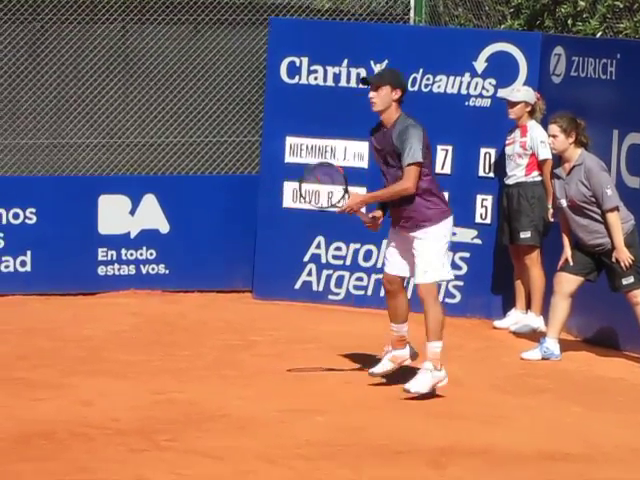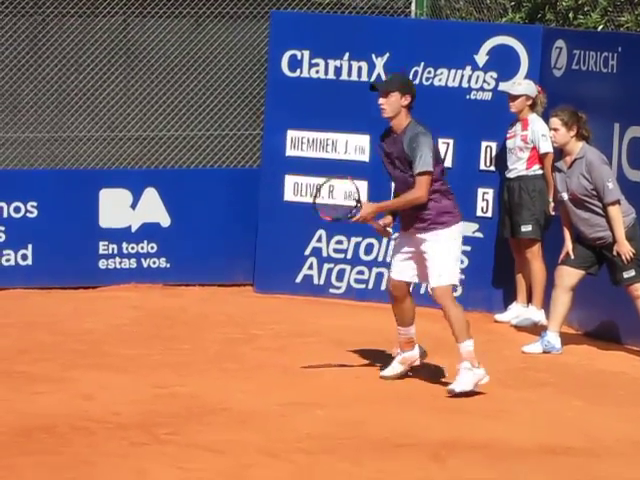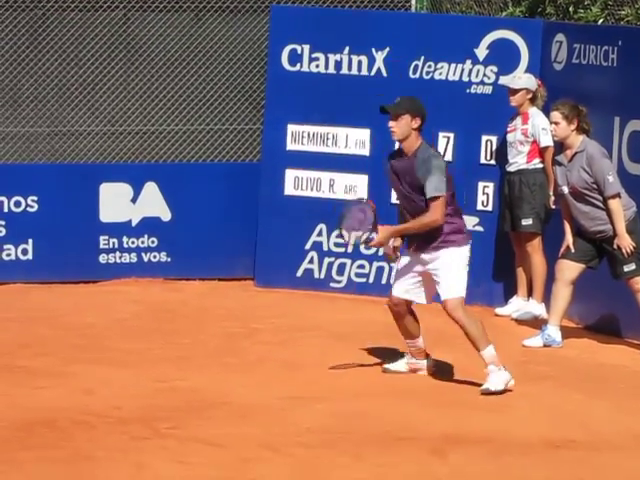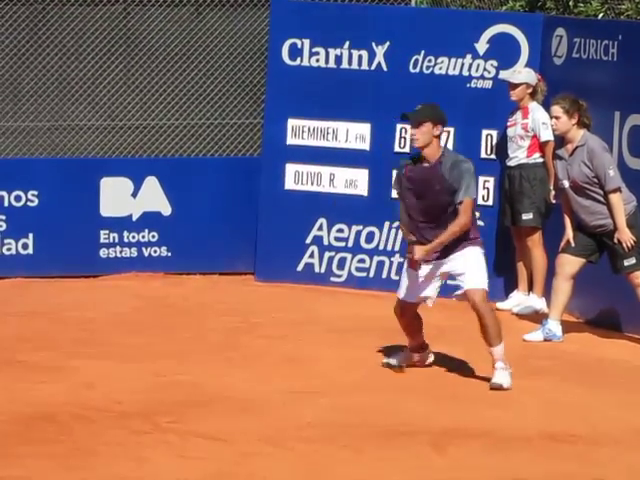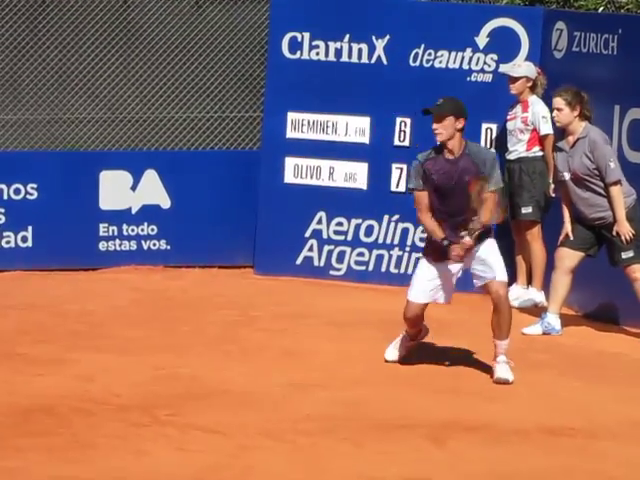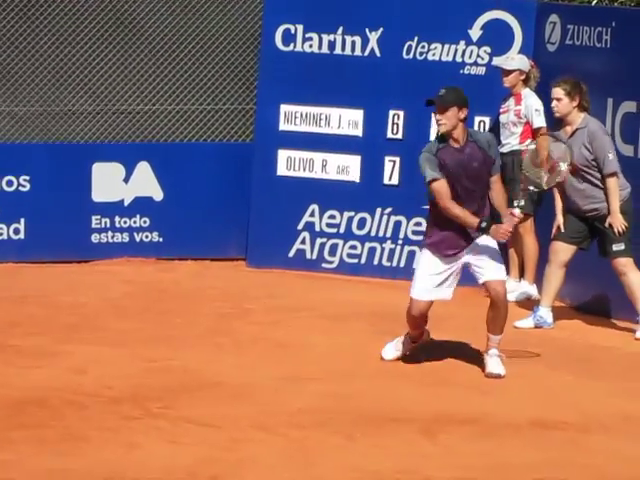
dt=0.1s
person 1, frame 1
left shoulder: (410, 132)
right shoulder: (377, 132)
left elbow: (408, 184)
left wrist: (364, 200)
right wrist: (381, 209)
left hip: (430, 223)
right hip: (401, 223)
left knee: (427, 291)
right knee: (393, 285)
left ankle: (432, 367)
right ankle: (400, 349)
person 1, frame 2
left shoulder: (420, 139)
right shoulder: (387, 139)
left elbow: (420, 193)
left wrist: (378, 209)
right wrist: (391, 216)
left hip: (440, 227)
right hip: (411, 229)
left knee: (442, 294)
right knee: (397, 289)
left ankle: (471, 366)
right ankle: (408, 351)
person 1, frame 3
left shoulder: (432, 162)
right shoulder: (394, 161)
left elbow: (437, 216)
left wrist: (393, 231)
right wrist: (398, 236)
left hip: (449, 245)
right hip: (416, 247)
left knee: (453, 307)
right knee: (398, 304)
left ankle: (495, 368)
right ankle: (417, 357)
person 1, frame 4
left shoulder: (461, 167)
right shoulder: (406, 172)
left elbow: (464, 219)
left wrist: (432, 246)
right wrist: (413, 245)
left hip: (463, 247)
right hip: (424, 251)
left knee: (478, 299)
right knee: (403, 307)
left ankle: (500, 364)
right ankle: (418, 351)
person 1, frame 5
left shoulder: (485, 157)
right shoulder: (423, 164)
left elbow: (490, 205)
right elbow: (424, 213)
left wrist: (470, 237)
right wrist: (447, 243)
left hip: (479, 240)
right hip: (441, 247)
left knee: (500, 294)
right knee: (412, 312)
left ankle: (500, 358)
right ankle: (412, 336)
person 1, frame 6
left shoulder: (486, 143)
right shoulder: (430, 155)
left elbow: (495, 187)
right elbow: (446, 204)
left wrist: (505, 217)
right wrist: (487, 227)
left hip: (480, 236)
right hip: (441, 241)
left knee: (498, 292)
right knee: (416, 310)
left ankle: (492, 351)
right ankle: (415, 335)
person 2, frame 1
left shoulder: (591, 166)
right shoulder: (557, 172)
left elbow: (611, 207)
right elbow: (563, 213)
left wrist: (619, 246)
right wrist: (567, 246)
left hip: (618, 239)
right hip: (586, 243)
right knee: (561, 285)
right ankle: (550, 345)
person 2, frame 2
left shoulder: (592, 159)
right shoulder: (558, 165)
left elbow: (612, 201)
right elbow: (564, 206)
right wrist: (568, 239)
left hip: (619, 232)
right hip: (587, 237)
right knee: (562, 279)
right ankle: (551, 339)
person 2, frame 3
left shoulder: (592, 152)
right shoulder: (559, 158)
left elbow: (613, 194)
right elbow: (564, 200)
right wrist: (568, 233)
left hip: (620, 226)
right hip: (587, 230)
right knee: (562, 272)
right ankle: (551, 332)
person 2, frame 4
left shoulder: (594, 147)
right shoulder: (559, 152)
left elbow: (613, 188)
right elbow: (564, 194)
right wrist: (568, 227)
left hip: (620, 221)
right hip: (587, 225)
right knee: (563, 267)
right ankle: (552, 327)
person 2, frame 5
left shoulder: (595, 139)
right shoulder: (559, 145)
left elbow: (614, 181)
right elbow: (564, 187)
right wrist: (567, 221)
left hip: (619, 214)
right hip: (586, 217)
right knee: (562, 261)
right ankle: (551, 320)
person 2, frame 6
left shoulder: (594, 130)
right shoulder: (555, 135)
left elbow: (611, 172)
left wrist: (615, 211)
right wrist: (559, 212)
left hip: (611, 208)
right hip: (579, 210)
right knee: (556, 253)
right ankle: (543, 314)
person 3, frame 1
left shoulder: (535, 132)
right shoulder: (512, 133)
left elbow: (547, 169)
right elbow: (511, 166)
left wrist: (549, 204)
right wrist: (510, 195)
left hip: (529, 194)
right hip: (511, 194)
left knee: (531, 258)
right knee: (516, 257)
left ankle: (536, 316)
right ankle: (519, 311)
person 3, frame 2
left shoulder: (537, 125)
right shoulder: (513, 126)
left elbow: (548, 162)
right elbow: (512, 159)
left wrist: (550, 197)
right wrist: (510, 188)
left hip: (530, 188)
right hip: (512, 187)
left knee: (531, 251)
right knee: (517, 250)
left ankle: (537, 310)
right ankle: (520, 305)
person 3, frame 3
left shoulder: (537, 119)
right shoulder: (514, 120)
left elbow: (549, 156)
right elbow: (513, 153)
left wrist: (550, 191)
right wrist: (511, 180)
left hip: (531, 181)
right hip: (512, 181)
left knee: (532, 245)
right knee: (518, 244)
left ankle: (537, 303)
right ankle: (521, 298)
person 3, frame 4
left shoulder: (537, 113)
right shoulder: (514, 115)
left elbow: (549, 150)
right elbow: (513, 147)
left wrist: (551, 185)
right wrist: (511, 174)
left hip: (531, 176)
right hip: (512, 175)
left knee: (532, 240)
right knee: (518, 239)
left ankle: (538, 298)
right ankle: (521, 293)
person 3, frame 5
left shoulder: (537, 107)
right shoulder: (513, 109)
left elbow: (549, 144)
right elbow: (512, 141)
left wrist: (550, 179)
right wrist: (508, 169)
left hip: (531, 170)
right hip: (512, 169)
left knee: (532, 233)
right knee: (517, 232)
left ankle: (537, 291)
right ankle: (521, 286)
person 3, frame 6
left shoulder: (530, 100)
right shoulder: (506, 101)
left elbow: (542, 137)
right elbow: (504, 134)
right wrist: (502, 162)
left hip: (523, 163)
right hip: (505, 162)
left knee: (525, 226)
left ankle: (529, 285)
right ankle: (513, 279)
